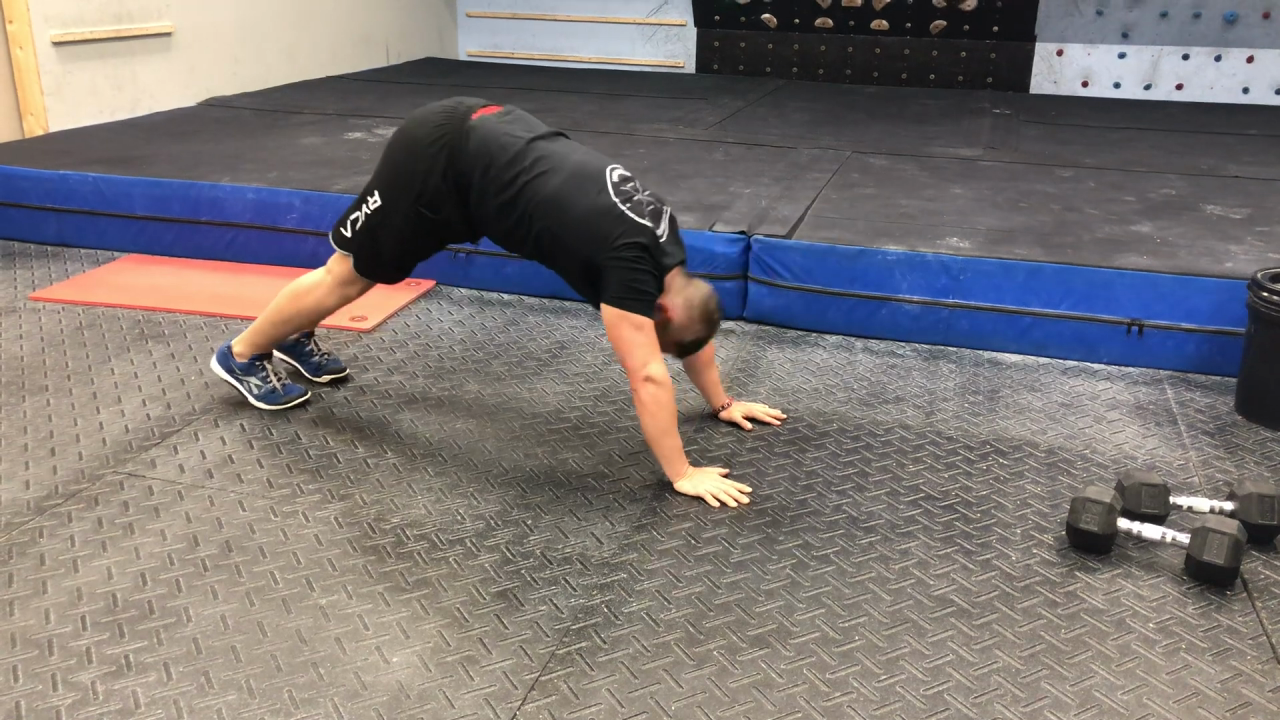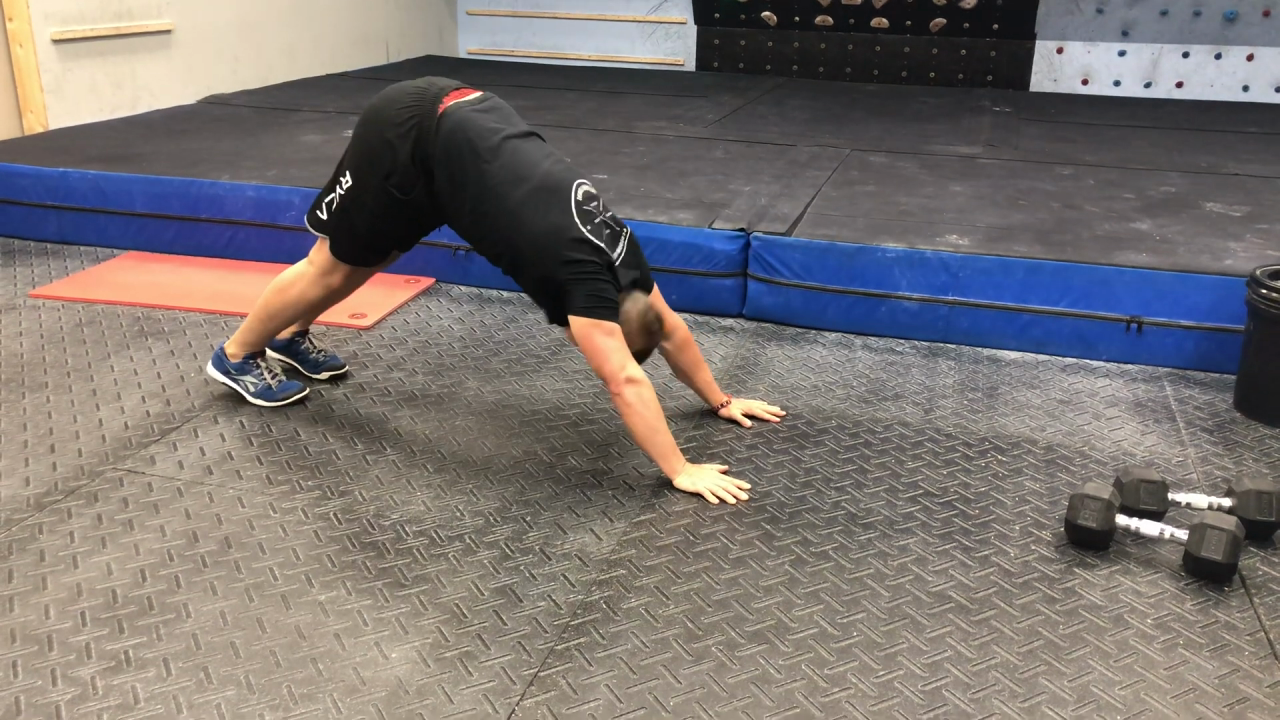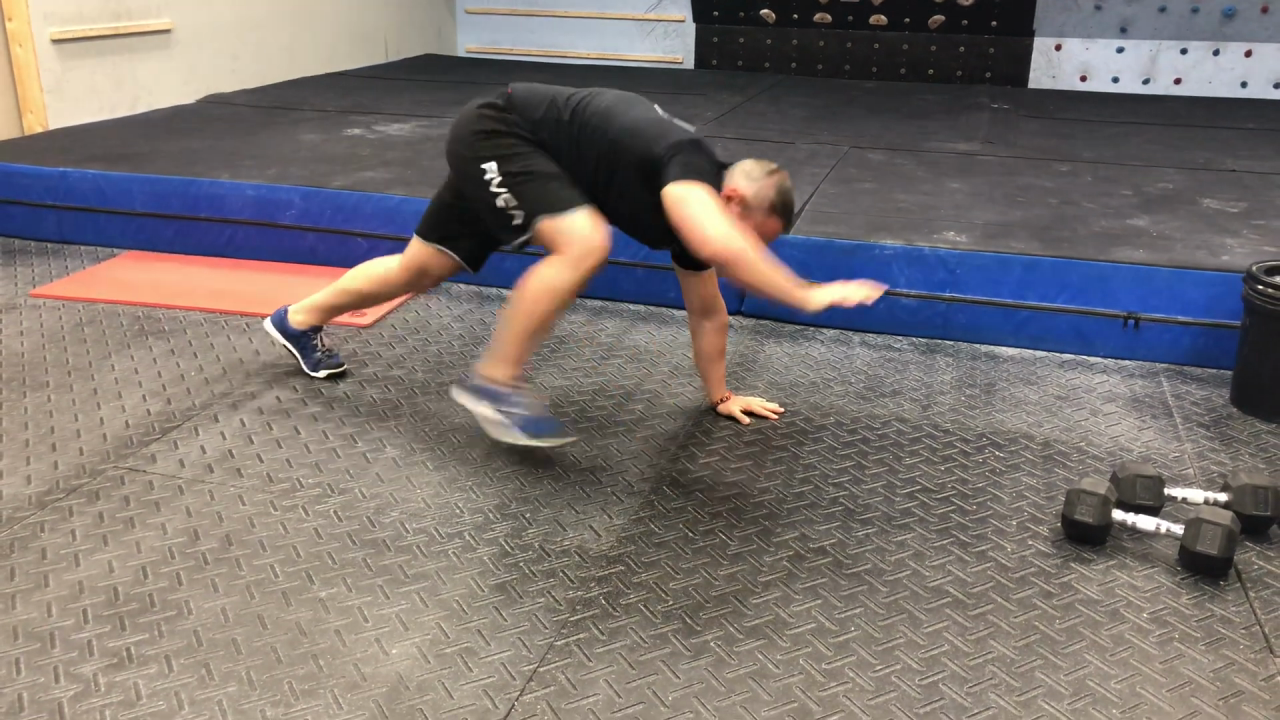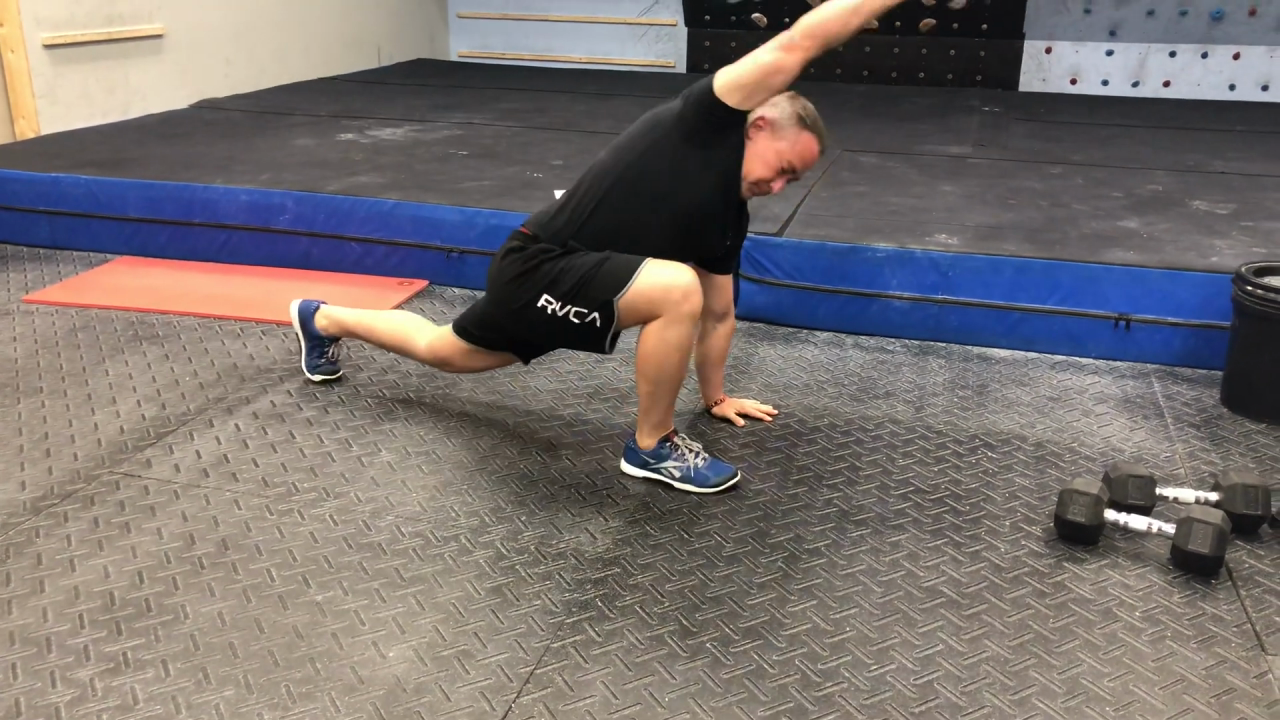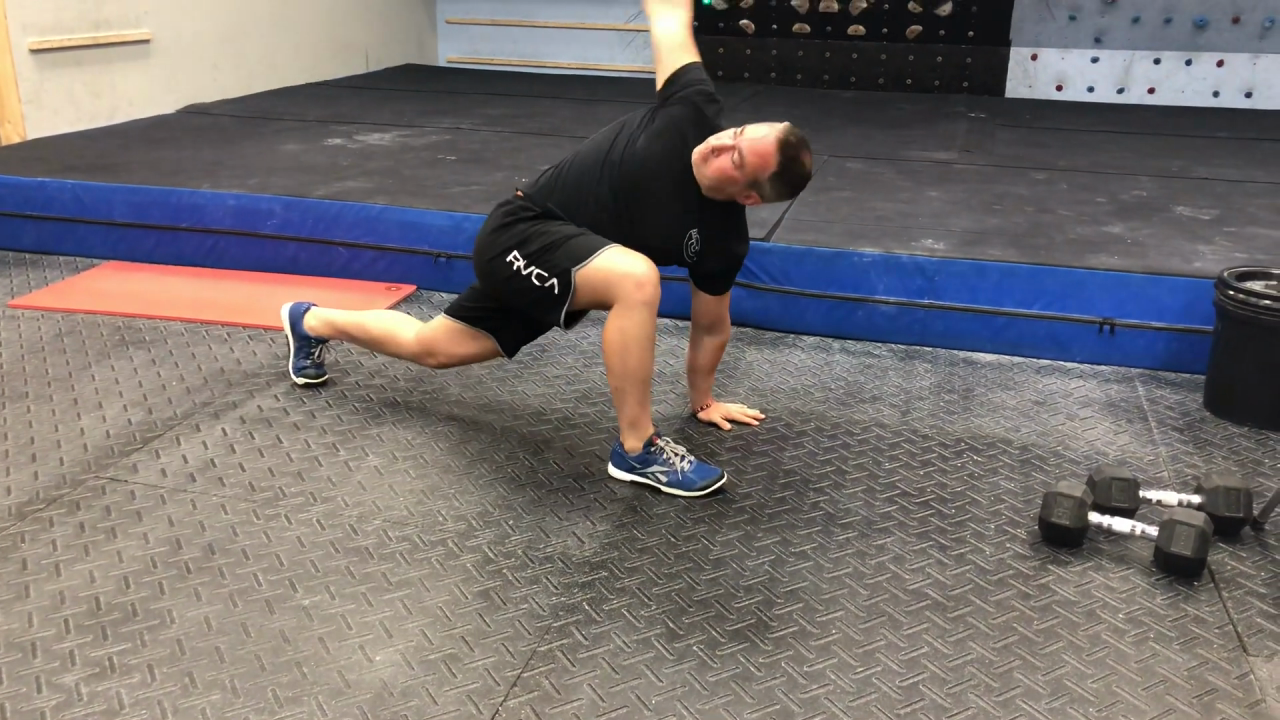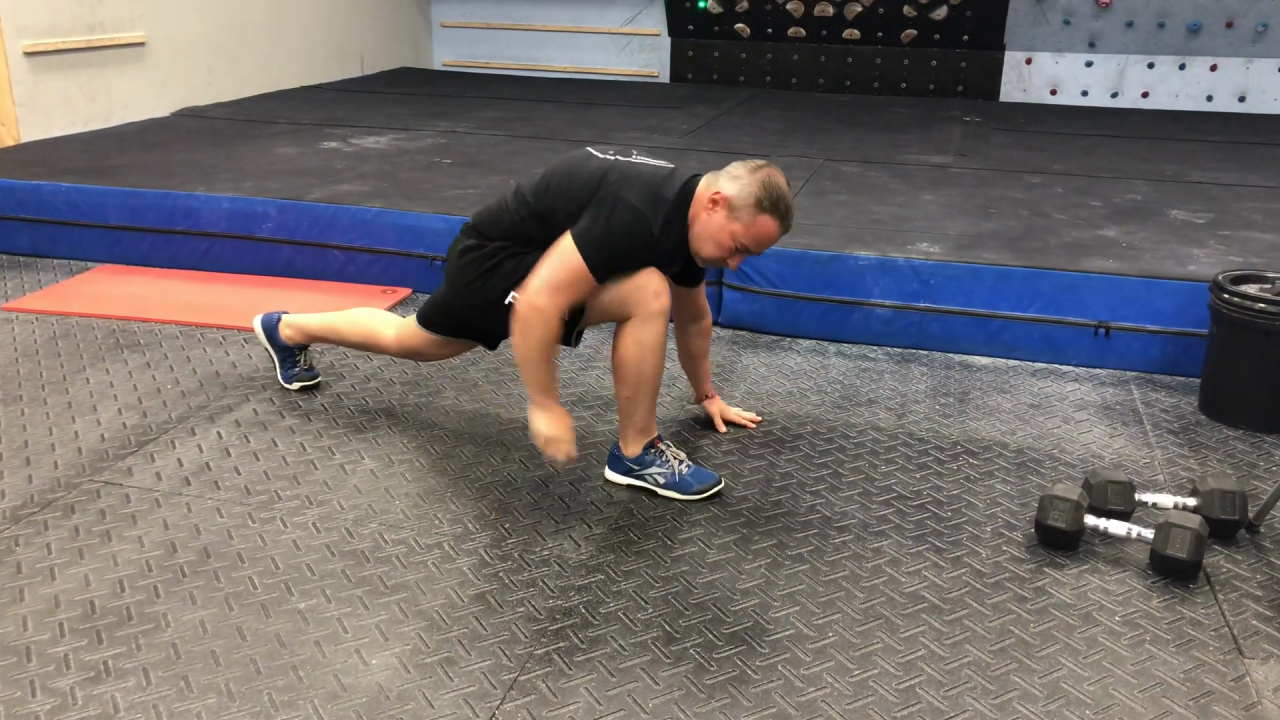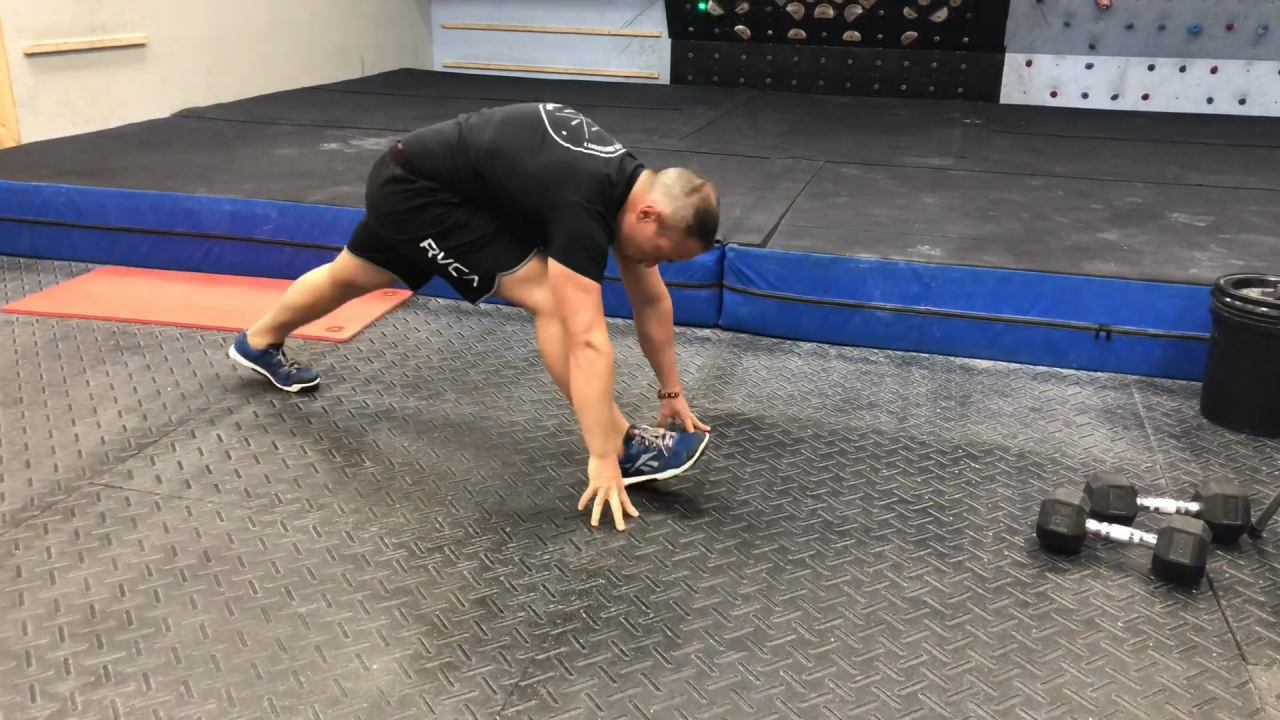
dt=0.7s
person 1, frame 1
left shoulder: (658, 238)
right shoulder: (631, 260)
left elbow: (692, 328)
right elbow: (647, 375)
left wrist: (721, 402)
right wrist: (681, 474)
left hip: (477, 137)
right hip: (442, 154)
left knee: (372, 260)
right knee: (353, 270)
left ankle: (295, 338)
right ankle: (242, 355)
person 1, frame 2
left shoulder: (615, 255)
right shoulder: (585, 271)
left elbow: (670, 330)
right elbow: (624, 382)
left wrist: (721, 401)
right wrist: (681, 471)
left hip: (455, 116)
right hip: (411, 133)
left knee: (371, 257)
right knee: (335, 263)
left ankle: (291, 336)
right ankle: (237, 355)
person 1, frame 3
left shoulder: (679, 209)
right shoulder: (695, 189)
left elbow: (707, 308)
right elbow: (714, 243)
left wrist: (718, 393)
right wrist: (807, 294)
left hip: (514, 156)
right hip: (497, 131)
left knee: (425, 265)
right knee: (583, 244)
left ankle: (301, 323)
right ankle: (494, 379)
person 1, frame 4
left shoulder: (728, 217)
right shoulder: (702, 125)
left elbow: (719, 313)
left wrist: (715, 395)
left hip: (550, 281)
right hip: (536, 271)
left knee: (444, 351)
right knee: (674, 288)
left ankle: (321, 320)
right ankle: (650, 447)
person 1, frame 5
left shoulder: (725, 239)
right shoulder: (694, 112)
left elbow: (710, 325)
left wrist: (703, 399)
left hip: (552, 269)
right hip: (518, 232)
left knee: (428, 348)
right knee: (636, 278)
left ankle: (310, 322)
right ankle: (637, 450)
person 1, frame 6
left shoulder: (692, 228)
right shoulder: (637, 213)
left elbow: (693, 316)
right elbow: (539, 301)
left wrist: (705, 394)
right wrist: (546, 408)
left hip: (494, 278)
right hip: (490, 263)
left knee: (409, 340)
right knee: (646, 295)
left ankle: (287, 329)
right ankle: (635, 452)
person 1, frame 7
left shoulder: (632, 188)
right shoulder: (583, 204)
left elbow: (651, 301)
right elbow: (587, 340)
left wrist: (672, 392)
right wrist: (603, 459)
left hip: (407, 183)
right hip: (416, 188)
left knee: (349, 279)
right knee: (545, 295)
left ankle: (259, 342)
right ankle: (623, 445)
